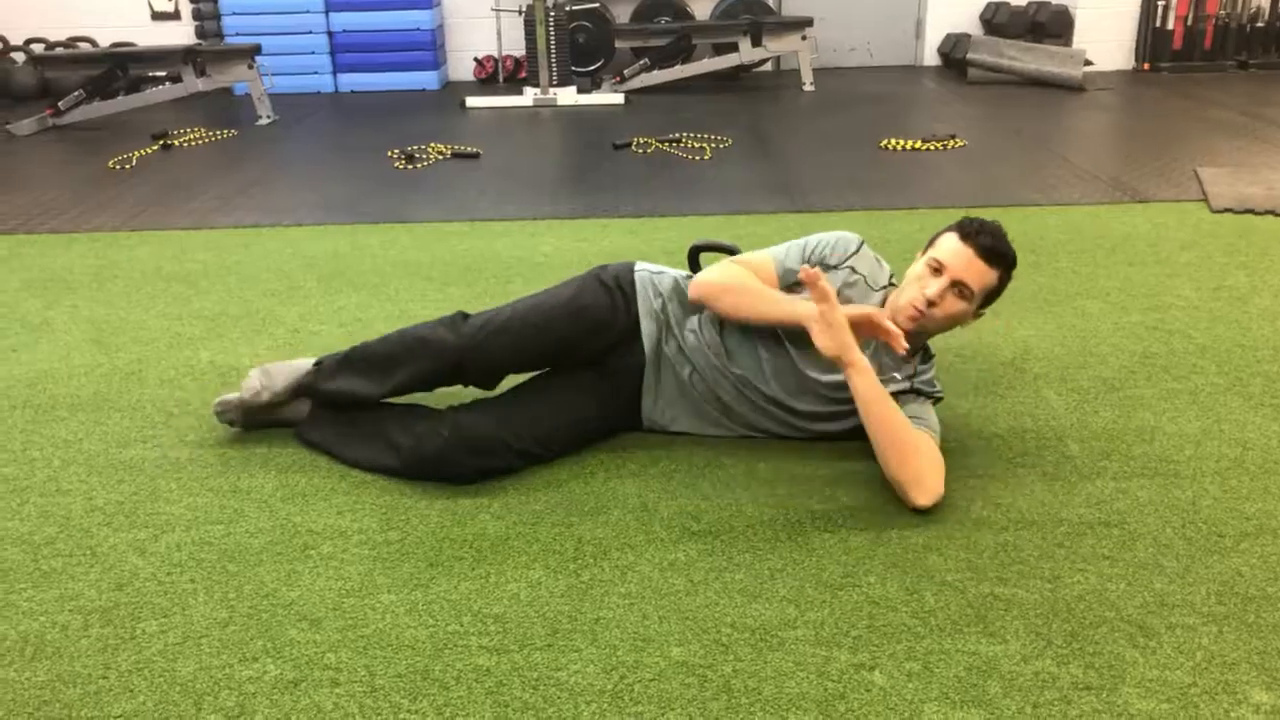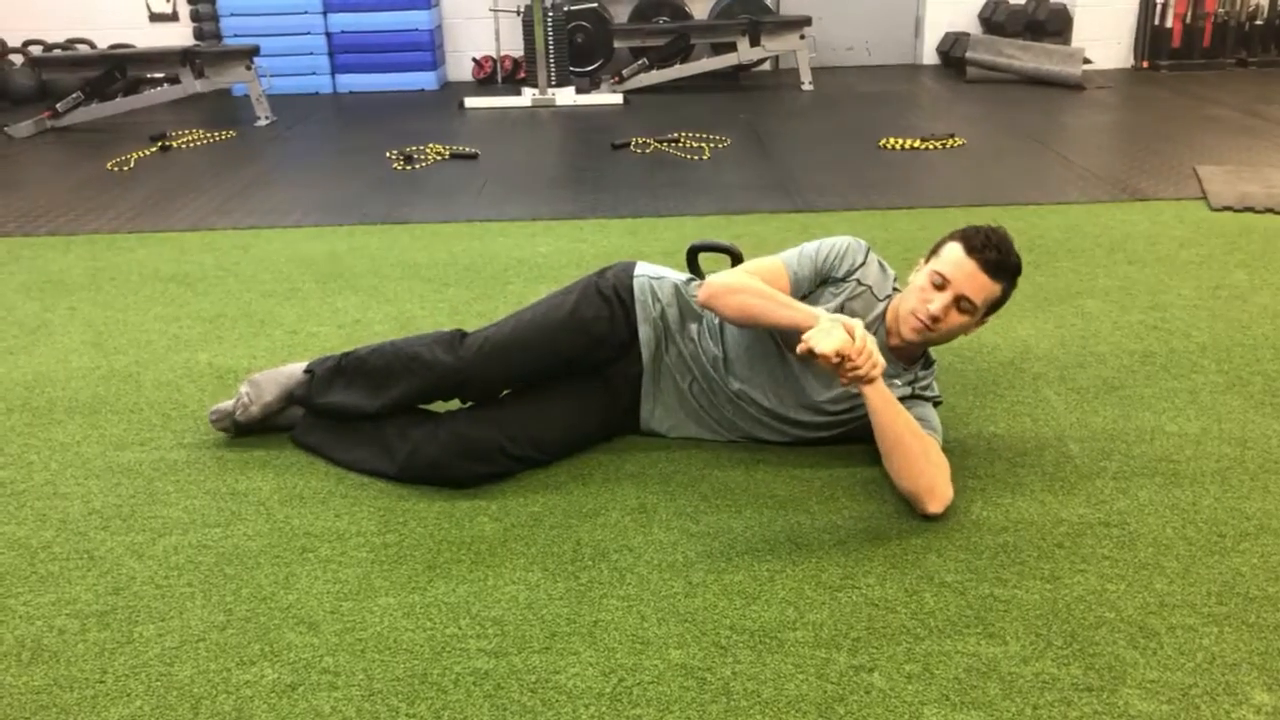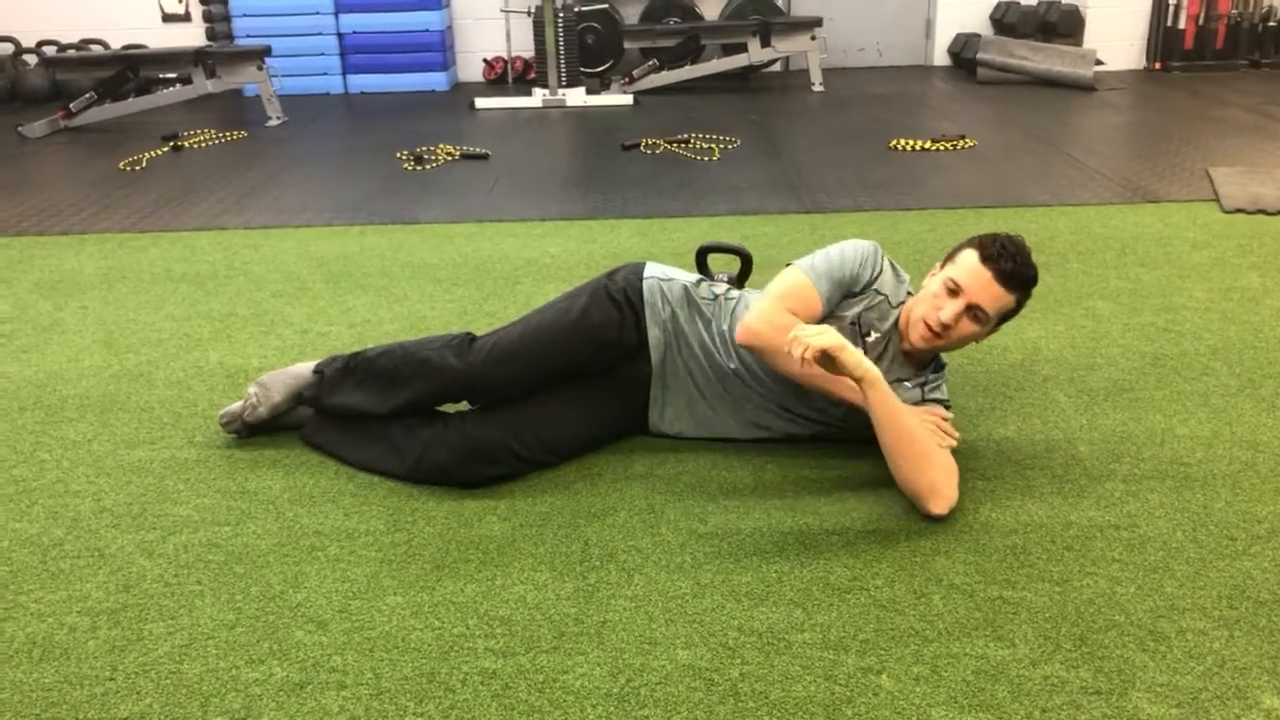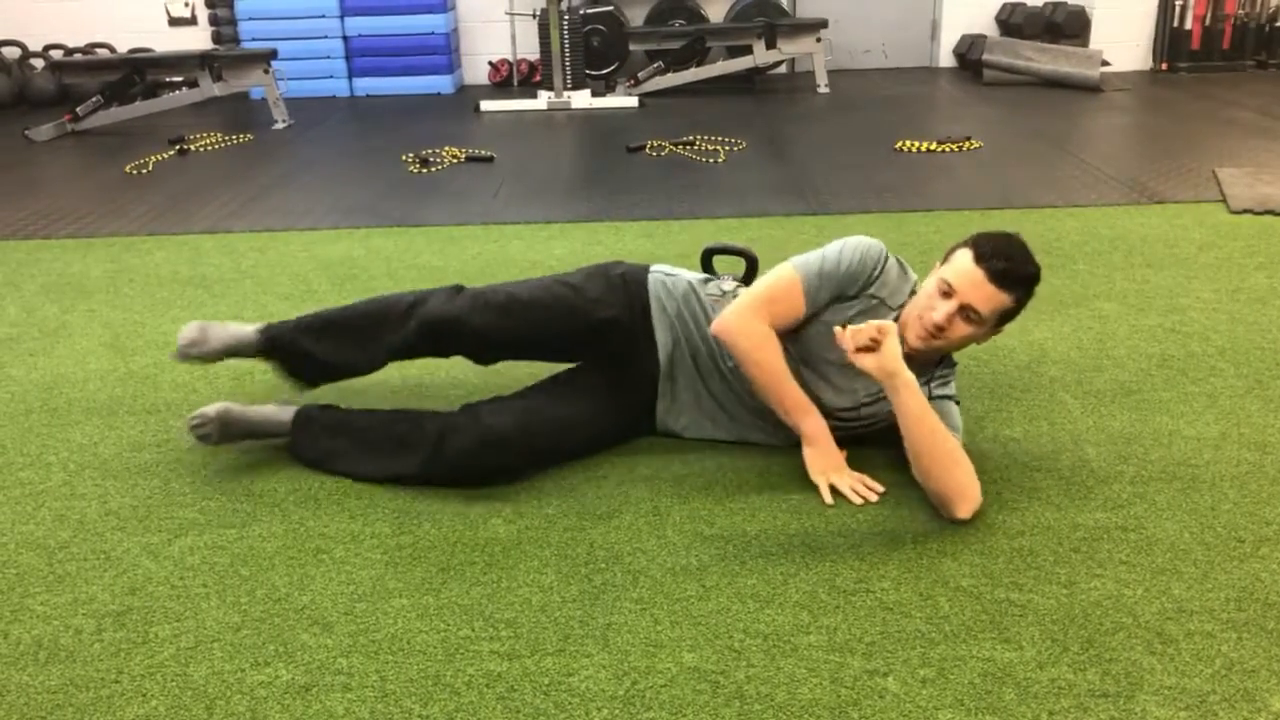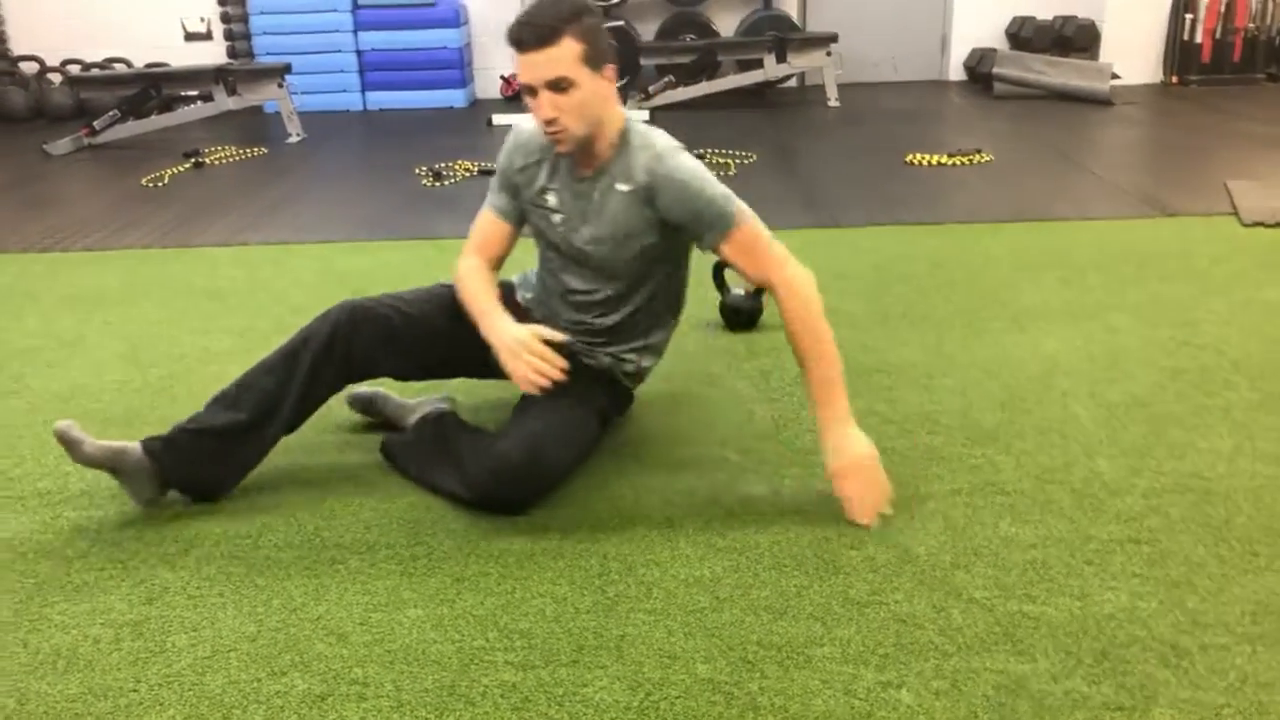
dt=1s
person 1, frame 1
left shoulder: (911, 389)
right shoulder: (850, 259)
left elbow: (922, 490)
right elbow: (709, 283)
left wrist: (850, 363)
right wrist: (814, 314)
left hip: (637, 401)
right hip: (640, 311)
left knee: (460, 450)
right knee: (475, 347)
left ankle: (304, 416)
right ankle: (317, 378)
person 1, frame 2
left shoulder: (911, 395)
right shoulder: (854, 263)
left elbow: (932, 495)
right elbow: (720, 288)
left wrist: (870, 382)
right wrist: (819, 321)
left hip: (637, 402)
right hip: (641, 311)
left knee: (460, 453)
right knee: (470, 364)
left ankle: (301, 421)
right ankle: (309, 381)
person 1, frame 3
left shoulder: (922, 396)
right shoulder: (869, 267)
left elbow: (935, 496)
right elbow: (759, 327)
left wrist: (861, 372)
right wrist: (867, 401)
left hip: (644, 402)
right hip: (650, 313)
left knee: (468, 454)
right knee: (476, 368)
left ankle: (307, 419)
right ankle: (318, 380)
person 1, frame 4
left shoulder: (931, 394)
right shoulder: (869, 263)
left elbow: (959, 502)
right elbow: (737, 321)
left wrist: (897, 375)
right wrist: (813, 434)
left hip: (649, 402)
right hip: (647, 313)
left knee: (473, 447)
right knee: (462, 318)
left ankle: (289, 425)
right ankle: (274, 341)
person 1, frame 5
left shoulder: (665, 174)
right shoulder: (526, 148)
left elbow: (790, 281)
right elbow: (473, 264)
left wrist: (839, 427)
right wrist: (499, 335)
left hip: (602, 365)
right hip: (526, 312)
left knee: (505, 478)
right knee: (352, 328)
left ankle: (422, 426)
right ankle: (170, 463)
